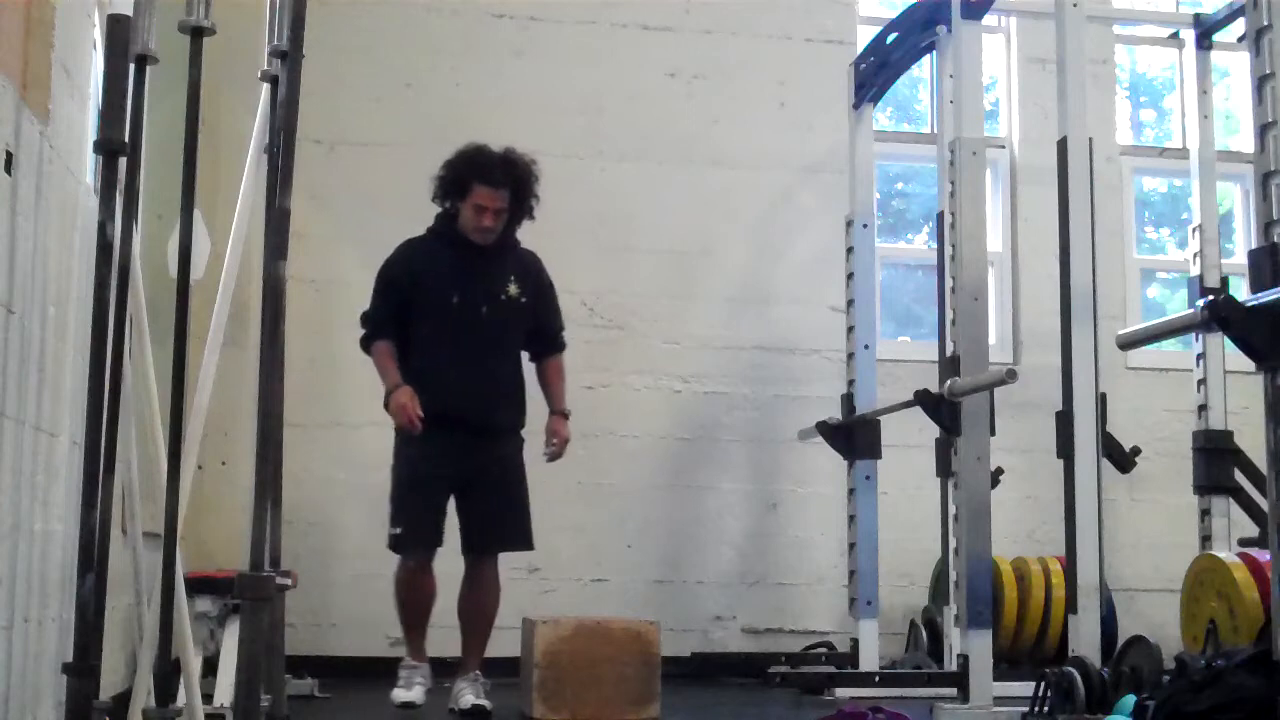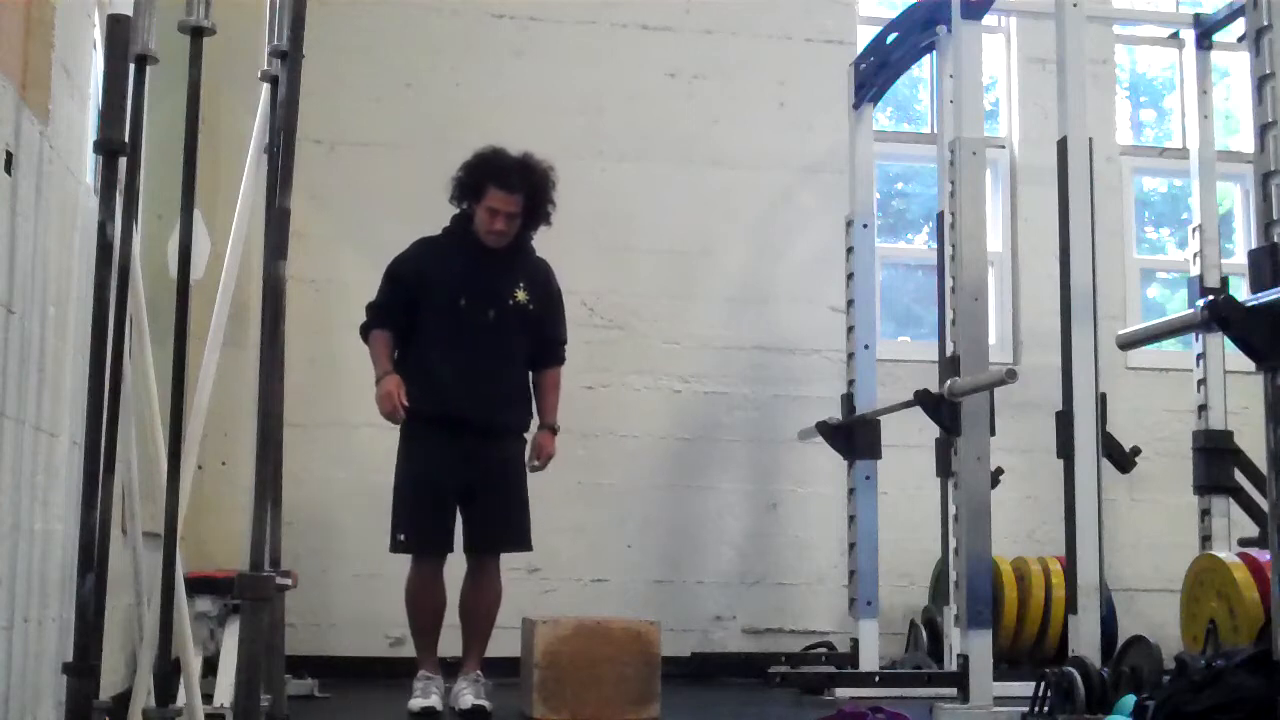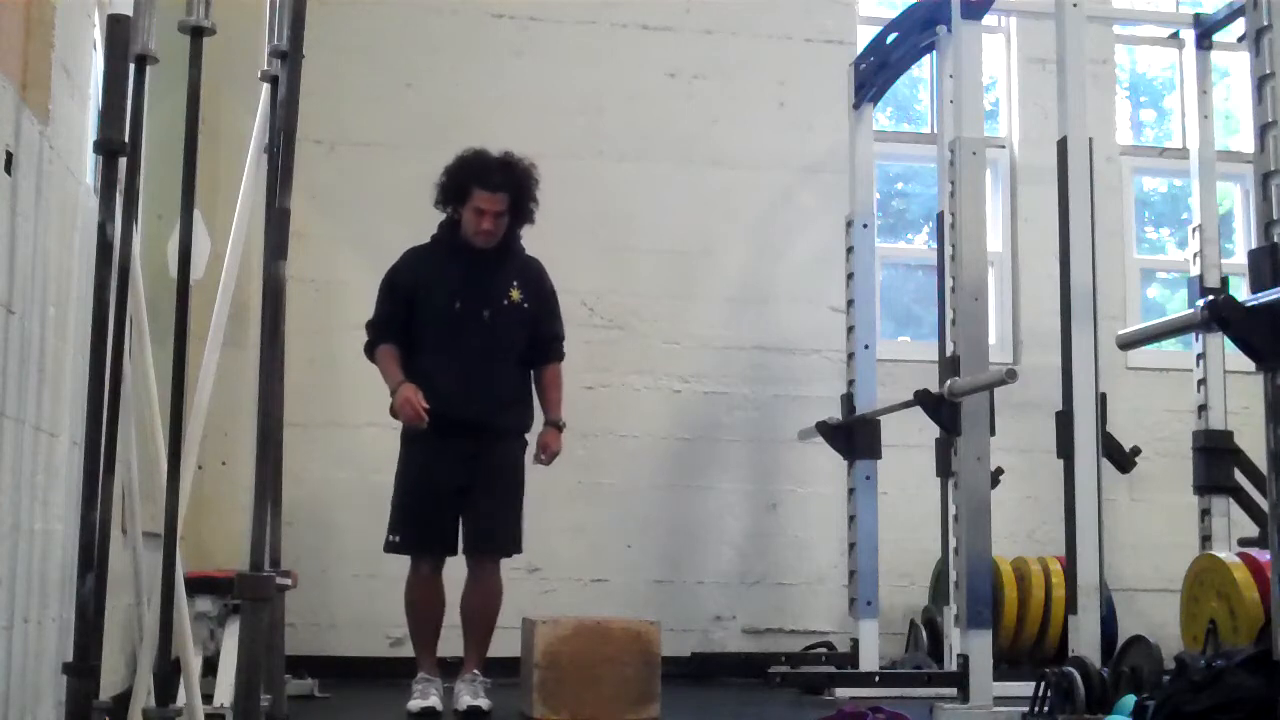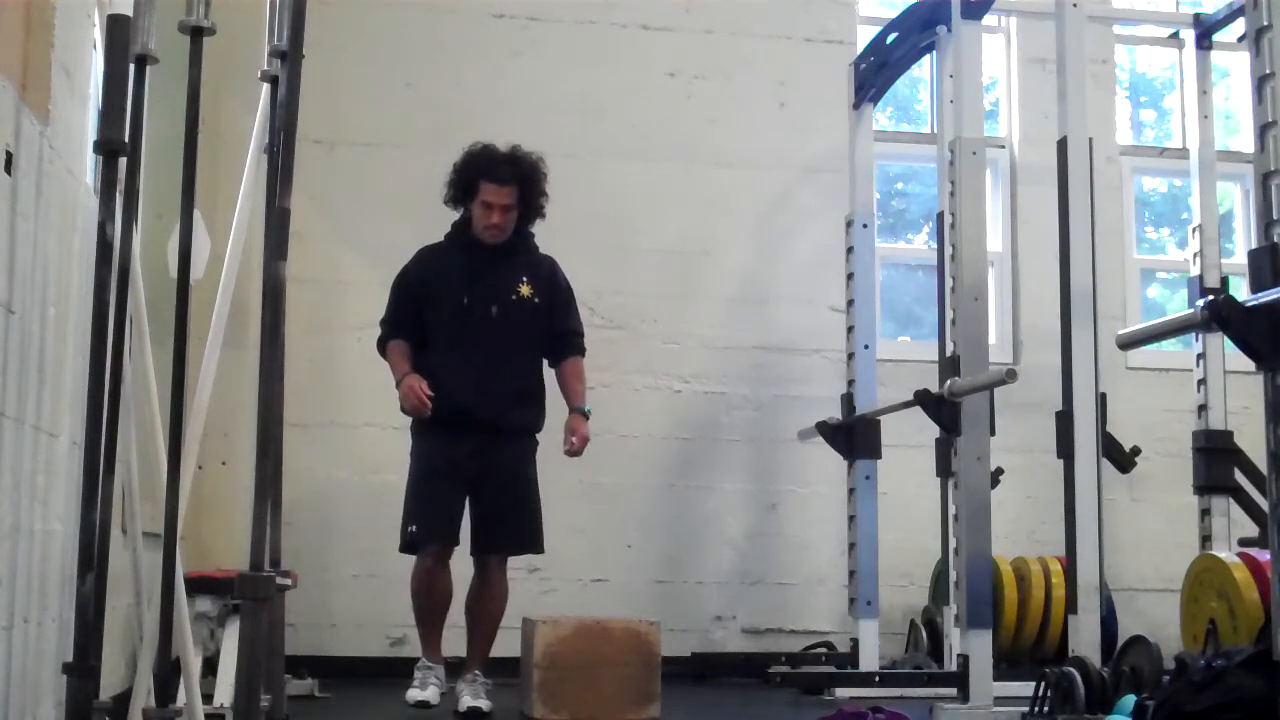
dt=0.4s
person 1, frame 1
left shoulder: (526, 269)
right shoulder: (413, 259)
left elbow: (548, 347)
right elbow: (379, 333)
left wrist: (558, 412)
right wrist: (396, 386)
left hip: (497, 437)
right hip: (425, 433)
left knee: (485, 558)
right knee: (415, 553)
right ankle: (415, 662)
person 1, frame 2
left shoulder: (536, 277)
right shoulder: (425, 258)
left elbow: (548, 358)
right elbow: (381, 321)
left wrist: (548, 425)
right wrist: (385, 372)
left hip: (500, 440)
right hip: (429, 433)
left knee: (486, 558)
right knee: (427, 557)
right ankle: (428, 673)
person 1, frame 3
left shoulder: (529, 276)
right shoulder: (418, 267)
left elbow: (547, 355)
right elbow: (383, 337)
left wrist: (553, 422)
right wrist: (400, 385)
left hip: (500, 442)
right hip: (430, 438)
left knee: (486, 560)
right knee: (426, 559)
person 1, frame 4
left shoulder: (542, 273)
right shoulder: (430, 265)
left elbow: (567, 347)
right elbow: (395, 332)
left wrist: (578, 410)
right wrist: (405, 375)
left hip: (510, 440)
right hip: (440, 434)
left knee: (492, 560)
right knee: (432, 551)
right ankle: (430, 663)
